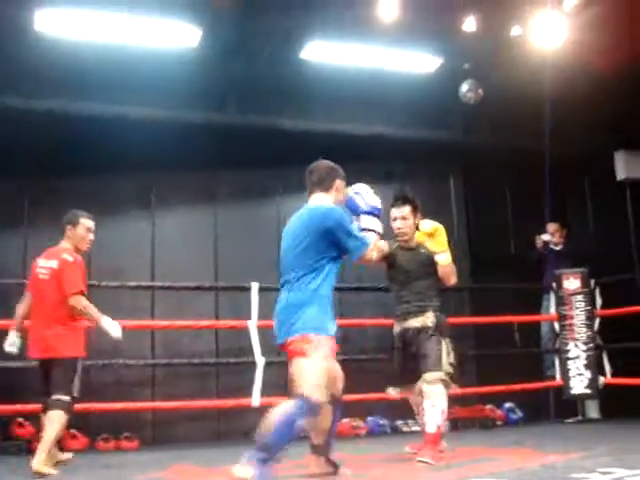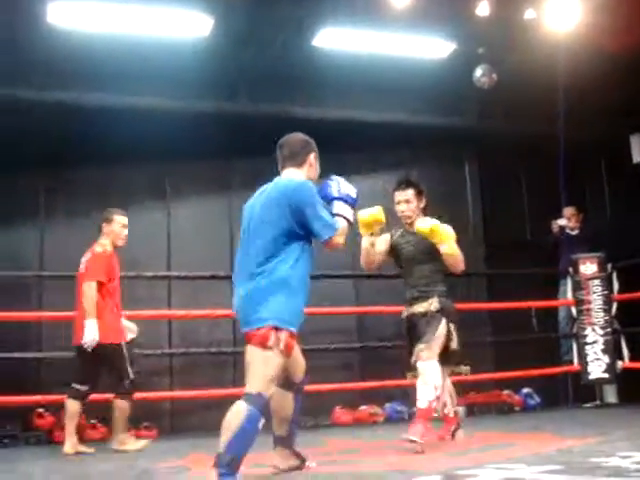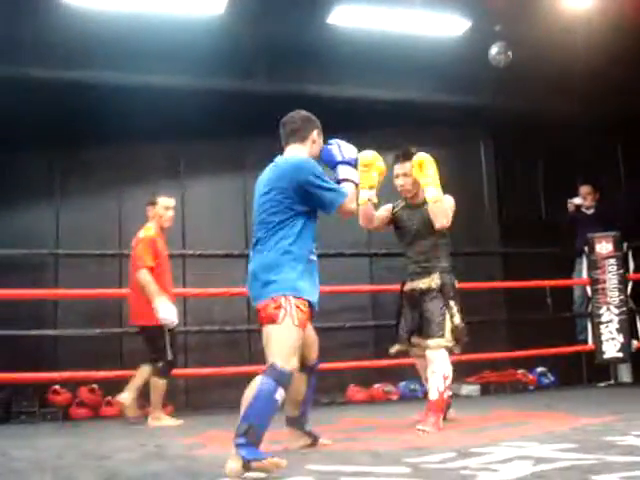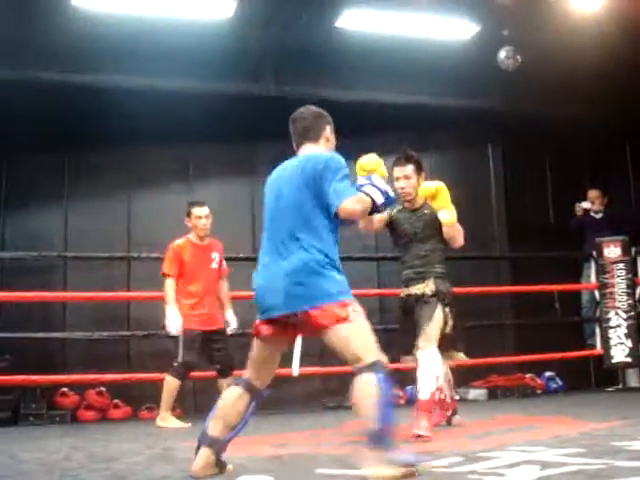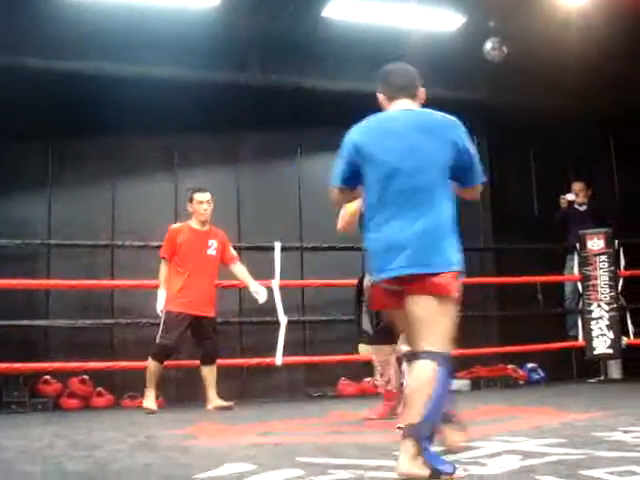
dt=0.4s
person 1, frame 1
left shoulder: (297, 219)
right shoulder: (333, 214)
right elbow: (370, 255)
right wrist: (370, 216)
left hip: (296, 318)
right hip: (308, 320)
left knee: (334, 387)
right knee: (311, 399)
person 1, frame 2
left shoulder: (260, 196)
right shoulder: (300, 190)
right elbow: (335, 239)
right wrist: (344, 202)
left hip: (258, 302)
right hip: (271, 307)
left knee: (294, 374)
right knee: (259, 392)
left ankle: (285, 451)
person 1, frame 3
left shoulder: (271, 173)
right shoulder: (303, 167)
right elbow: (348, 206)
right wrist: (345, 166)
left hip: (276, 278)
right hip: (283, 280)
left knee: (309, 355)
right knee: (282, 366)
left ankle: (299, 429)
person 1, frame 4
left shoulder: (277, 177)
right shoulder: (326, 163)
right elbow: (348, 210)
right wrist: (375, 194)
left hip: (272, 293)
right hip: (316, 285)
left knee: (251, 381)
right knee: (370, 363)
person 1, frame 5
left shoulder: (360, 134)
right shoulder: (448, 125)
left elbow: (339, 193)
right elbow: (472, 190)
left hip: (383, 257)
right hip: (432, 252)
left knee: (417, 345)
right knee: (434, 353)
left ankle: (425, 433)
person 2, frame 1
left shoulder: (431, 246)
right shoulder: (389, 249)
left elbow: (450, 280)
left wrist: (439, 248)
left hip: (431, 323)
right hip: (403, 326)
left knee: (431, 380)
right knee: (412, 386)
left ankle: (433, 443)
right ankle: (430, 435)
person 2, frame 2
left shoulder: (442, 229)
right shoulder: (391, 237)
left elbow: (458, 266)
right elbow: (368, 265)
left wrist: (441, 238)
right wrist: (368, 234)
left hip: (437, 307)
right hip: (412, 311)
left knee: (427, 358)
right knee: (434, 367)
left ankle: (421, 424)
right ankle: (452, 422)
person 2, frame 3
left shoulder: (443, 200)
right shoulder: (394, 209)
left elbow: (442, 222)
right elbow: (366, 222)
left wrist: (430, 180)
right wrist: (368, 185)
left hip: (438, 284)
right hip: (413, 287)
left knee: (435, 346)
right knee: (418, 349)
left ankle: (433, 411)
right ankle: (443, 401)
person 2, frame 4
left shoulder: (435, 208)
right shoulder: (391, 213)
left elbow: (456, 242)
right elbow: (366, 222)
left wrist: (445, 207)
left hip: (432, 289)
right hip: (405, 292)
left knee: (426, 349)
right knee: (427, 354)
left ankle: (425, 416)
right ankle: (446, 405)
person 2, frame 5
right shoulder: (364, 199)
right elbow: (343, 226)
right wrist: (362, 202)
left knee: (409, 341)
right knee: (380, 348)
right ankle: (391, 400)
person 3, frame 1
left shoulder: (42, 259)
right shoulder: (71, 259)
left elbow: (27, 299)
right elbow: (75, 300)
right wrist: (103, 321)
left hip: (41, 341)
right hip: (66, 343)
left knee: (51, 397)
right knee: (62, 400)
left ankle: (49, 452)
right ankle: (41, 457)
person 3, frame 2
left shoulder: (94, 253)
right shoulder: (103, 252)
right elbow: (90, 287)
left wrist: (120, 320)
right wrist: (91, 322)
left hip: (87, 334)
right hip: (104, 333)
left knee: (80, 386)
right knee: (125, 382)
left ankle: (70, 441)
right ankle: (121, 437)
person 3, frame 3
left shoulder: (156, 237)
right shoulder: (148, 237)
right elbow: (141, 272)
right wrist: (160, 301)
left hip: (156, 311)
right hip: (152, 312)
left knee: (158, 359)
right knee: (164, 361)
left ankle: (129, 395)
right ankle: (155, 414)
person 3, frame 4
left shoulder: (217, 247)
right shoulder: (178, 247)
right elbow: (169, 280)
left wrist: (229, 310)
right wrist: (172, 309)
left hip: (214, 320)
right hip: (187, 319)
left knee: (225, 363)
right knee: (183, 364)
right ankle: (165, 415)
person 3, frame 5
left shoulder: (219, 236)
right shoulder: (177, 231)
left elbow: (235, 264)
right elbow: (165, 263)
left wrist: (253, 285)
right wrist: (162, 291)
left hip: (206, 307)
right hip: (178, 304)
left knee: (210, 351)
right knee: (164, 346)
left ankle: (213, 399)
right ankle: (150, 394)
person 4, frame 1
left shoulder: (570, 250)
right shoulder: (544, 251)
right wrist: (539, 250)
right hip: (550, 295)
right knee: (547, 334)
right ankle: (550, 372)
person 4, frame 2
left shoulder: (587, 234)
right shoulder: (560, 235)
right wrist: (555, 235)
right hip: (566, 280)
right knee: (564, 319)
right ankle: (567, 357)
person 4, frame 3
left shoulder: (602, 213)
right shoulder: (576, 214)
right wrist: (570, 213)
right hip: (582, 259)
right knee: (579, 298)
right ankle: (583, 336)
person 4, frame 4
left shoulder: (611, 218)
right shoulder: (584, 219)
right elbow: (574, 232)
right wrist: (578, 217)
right hip: (590, 264)
right knee: (588, 303)
right ankle: (591, 341)
person 4, frame 5
left shoulder: (595, 210)
right shoulder: (568, 211)
left elbow: (605, 226)
right elbow: (558, 224)
left wrist: (586, 203)
right wrist: (563, 208)
right hip: (573, 255)
right knee: (571, 295)
right ankle: (573, 332)
